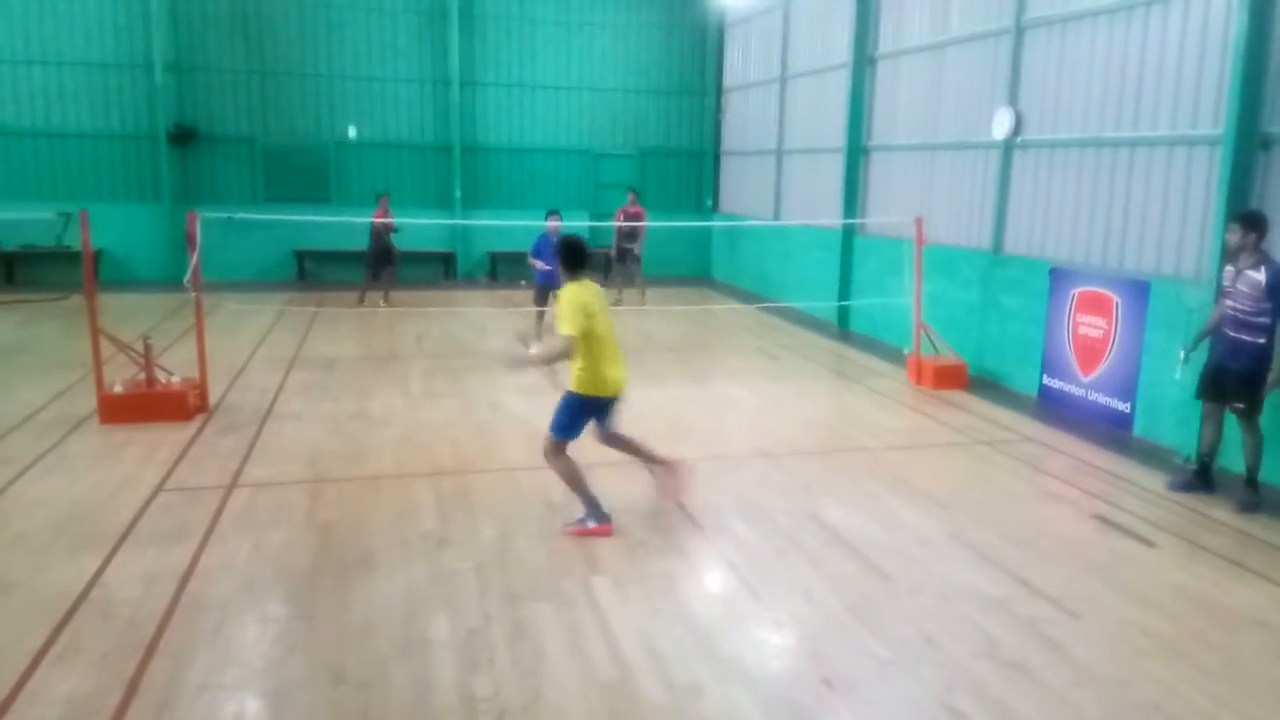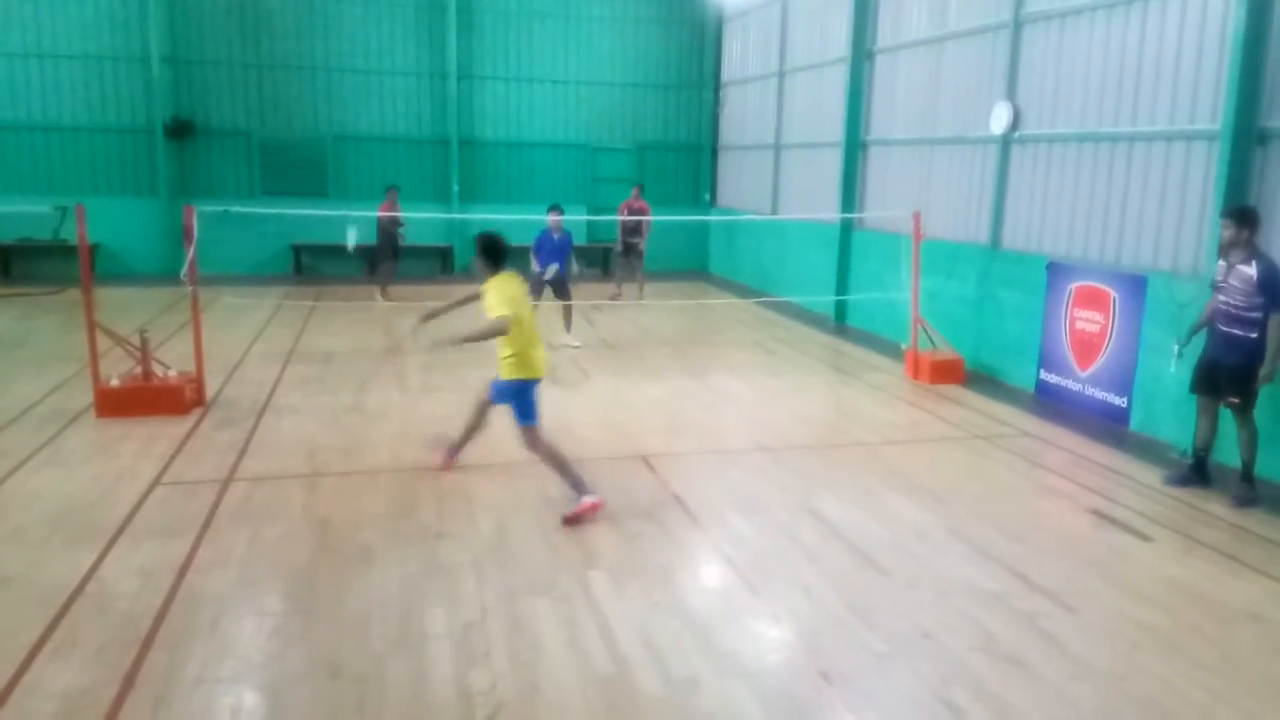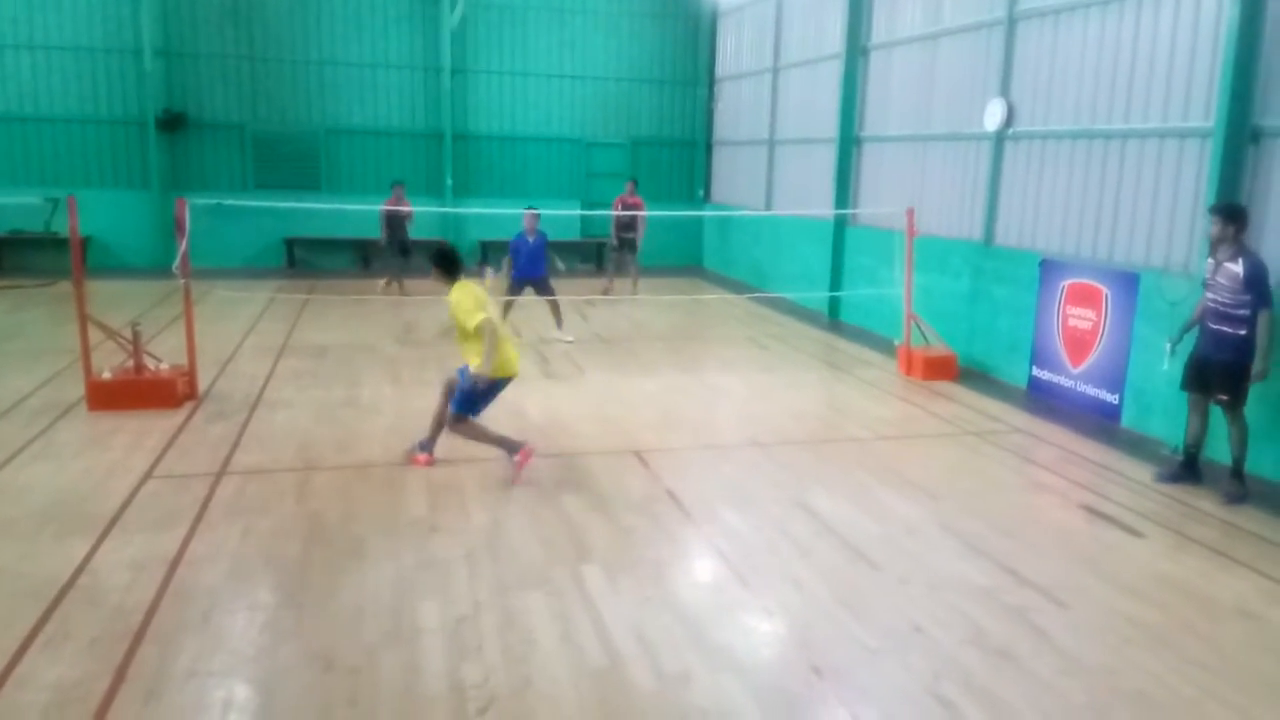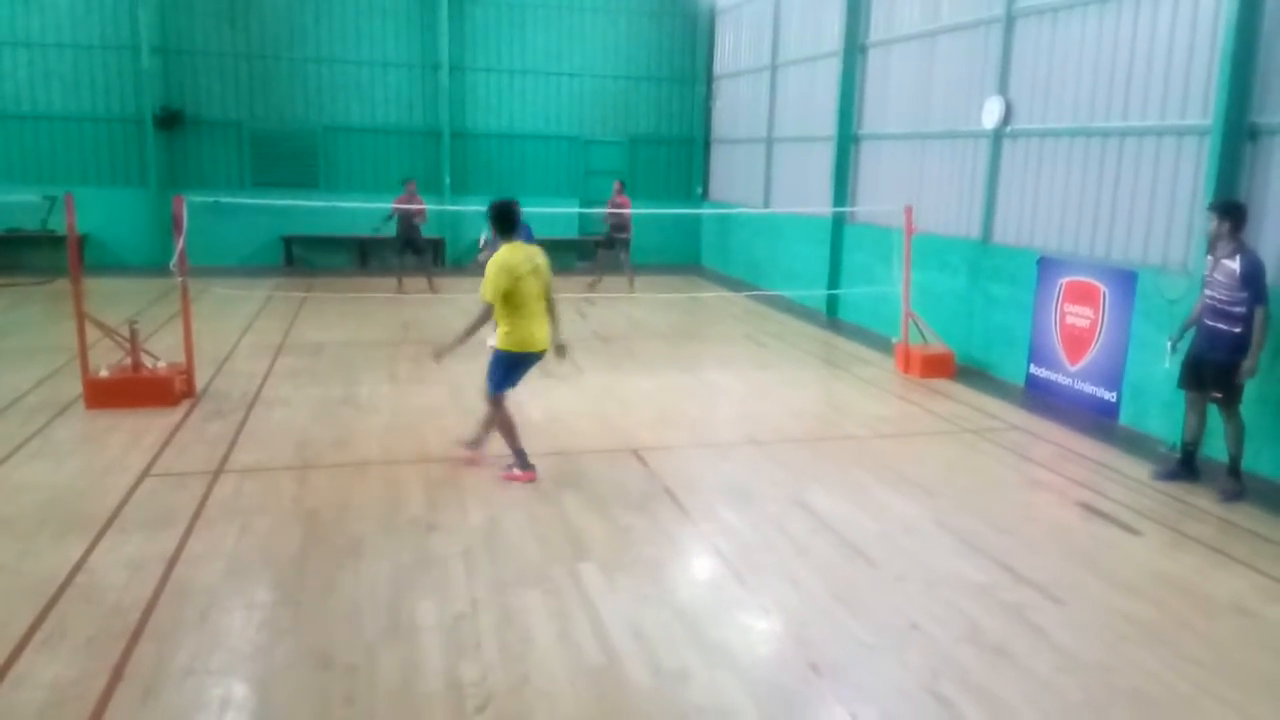
dt=0.3s
person 1, frame 1
right shoulder: (1230, 267)
right wrist: (1197, 340)
left hip: (1250, 361)
right hip: (1221, 354)
left knee: (1247, 420)
right knee: (1210, 411)
left ankle: (1251, 486)
right ankle: (1202, 473)
person 1, frame 2
right shoulder: (1223, 262)
right wrist: (1190, 333)
left hip: (1243, 356)
right hip: (1214, 349)
left knee: (1242, 415)
right knee: (1205, 405)
left ankle: (1247, 480)
right ankle: (1198, 468)
person 1, frame 3
left shoulder: (1252, 266)
right shoulder: (1212, 259)
left elbow: (1264, 314)
left wrist: (1262, 359)
right wrist: (1182, 331)
left hip: (1233, 354)
right hip: (1205, 347)
left knee: (1233, 412)
right knee: (1196, 402)
left ankle: (1237, 477)
right ankle: (1189, 465)
person 1, frame 4
left shoulder: (1249, 263)
right shoulder: (1212, 257)
left elbow: (1260, 312)
left wrist: (1253, 356)
right wrist: (1181, 331)
left hip: (1228, 352)
right hip: (1201, 346)
left knee: (1228, 410)
right knee: (1193, 400)
left ankle: (1234, 474)
right ankle: (1186, 463)
person 2, frame 1
left shoulder: (570, 298)
right shoulder: (594, 290)
left elbow: (566, 349)
left wrist: (535, 358)
right wrist: (539, 345)
left hip: (589, 383)
right hip: (613, 378)
left knee: (553, 451)
right knee: (605, 434)
left ankle: (597, 517)
right ankle: (662, 466)
person 2, frame 2
left shoulder: (499, 289)
right shoulder: (506, 280)
left elbow: (502, 325)
right elbow: (476, 293)
left wrist: (460, 339)
right wrist: (440, 310)
left hip: (520, 367)
right hip: (520, 362)
left knee: (531, 438)
right knee: (487, 401)
left ankle: (585, 495)
right ankle: (454, 450)
person 2, frame 3
left shoulder: (461, 298)
right shoulder: (468, 287)
left elbow: (491, 329)
left wrist: (487, 364)
left hip: (496, 367)
right hip: (497, 360)
left knee: (455, 421)
right knee: (450, 388)
left ankle: (516, 448)
right ankle: (427, 447)
person 2, frame 4
left shoulder: (499, 263)
right shoulder: (537, 254)
left elbow: (486, 313)
right elbow: (548, 300)
left wrist: (454, 343)
right wrist: (556, 336)
left hip: (514, 342)
right hip: (539, 340)
left knee: (494, 400)
right knee: (497, 394)
left ankle: (524, 465)
right ankle: (477, 441)
